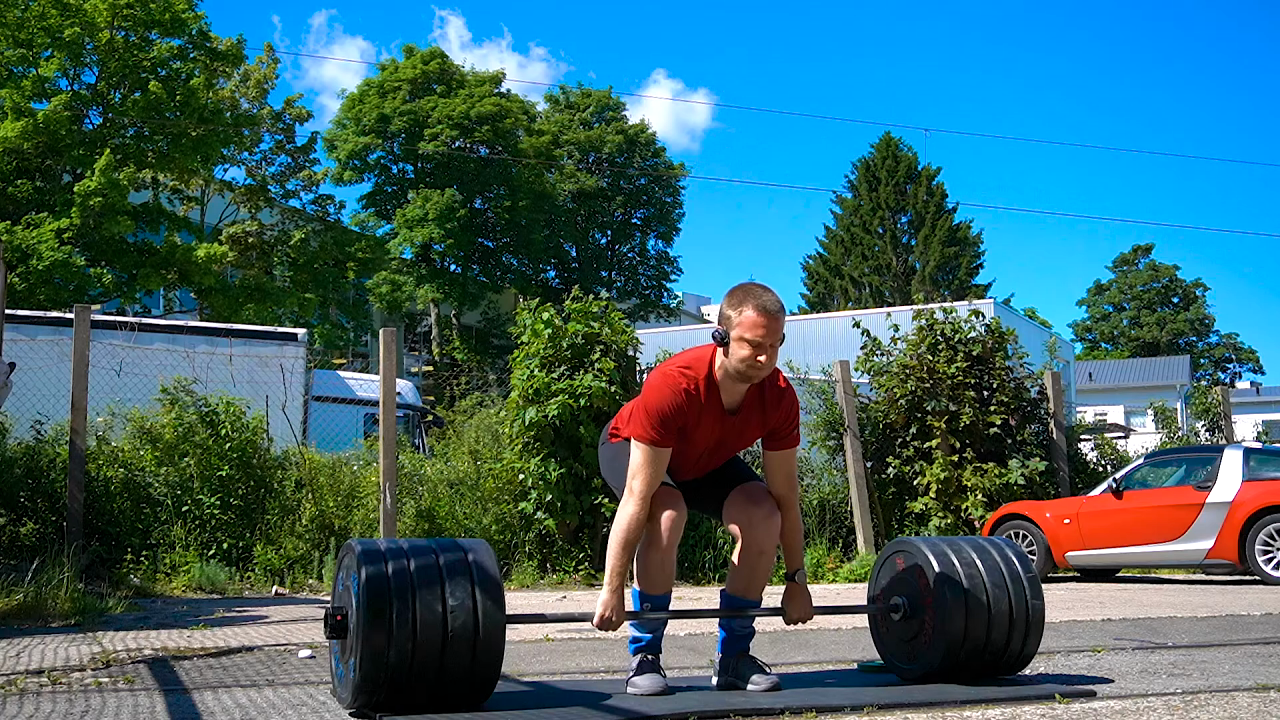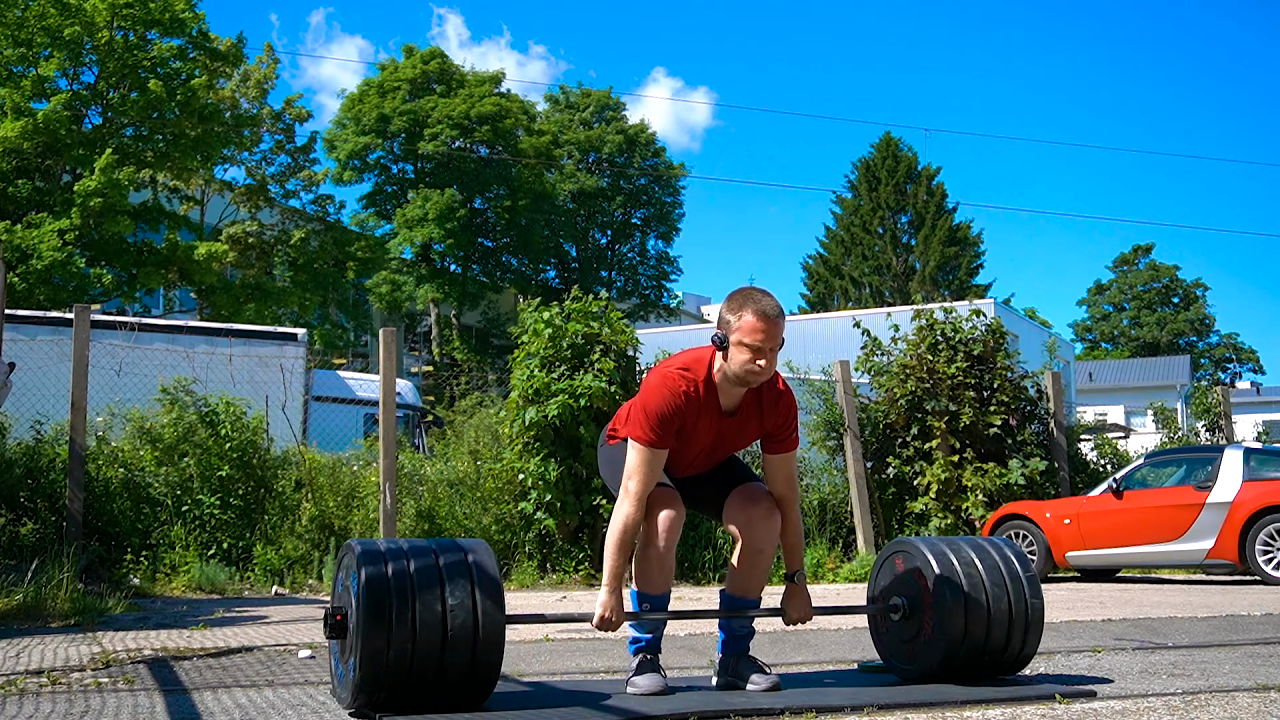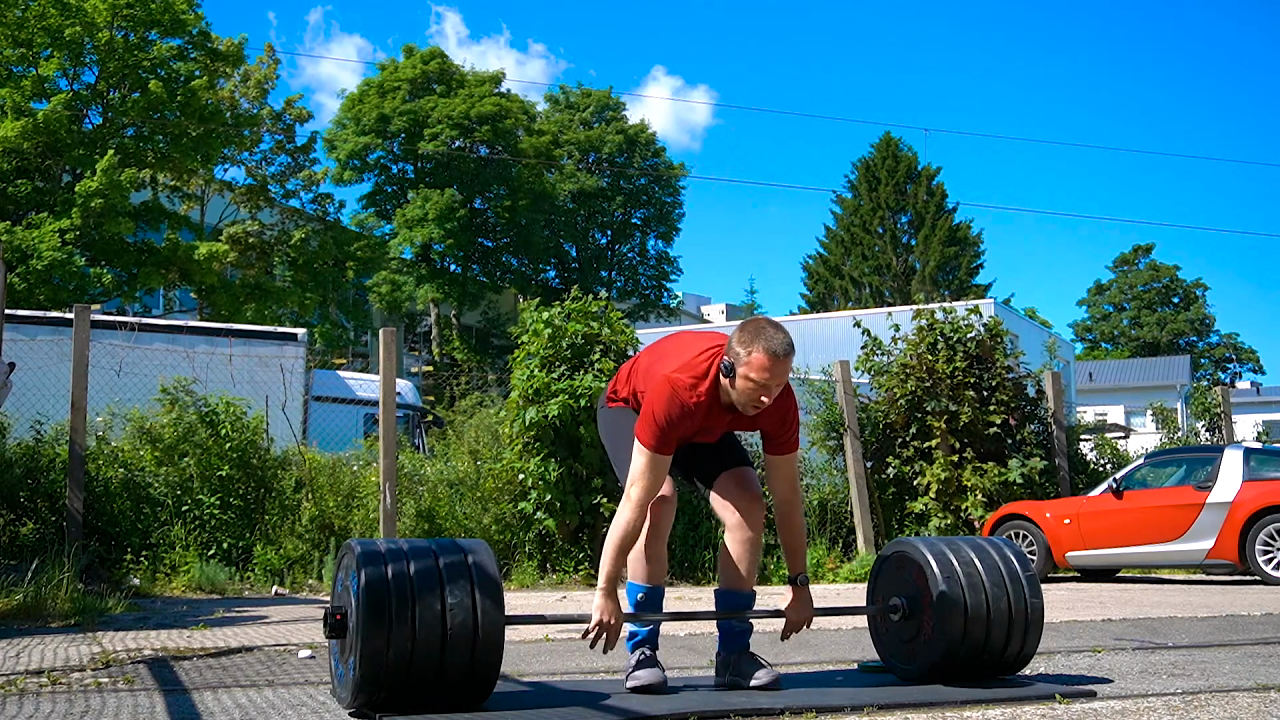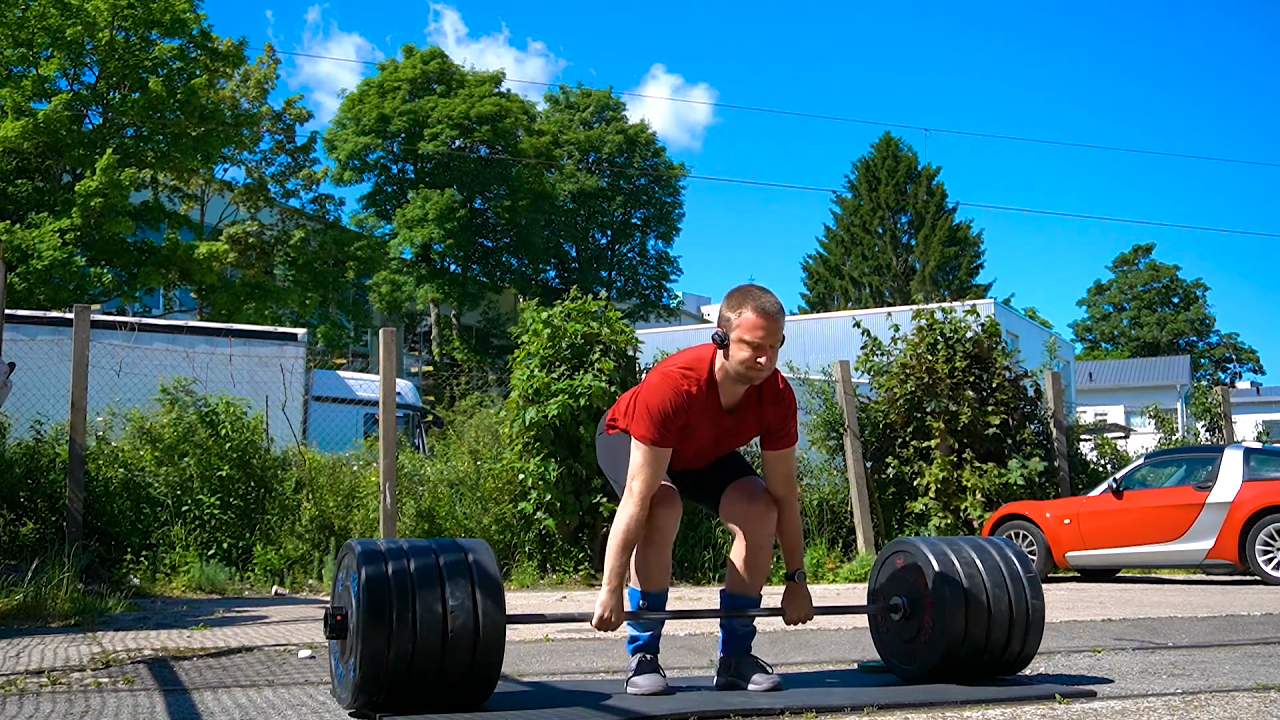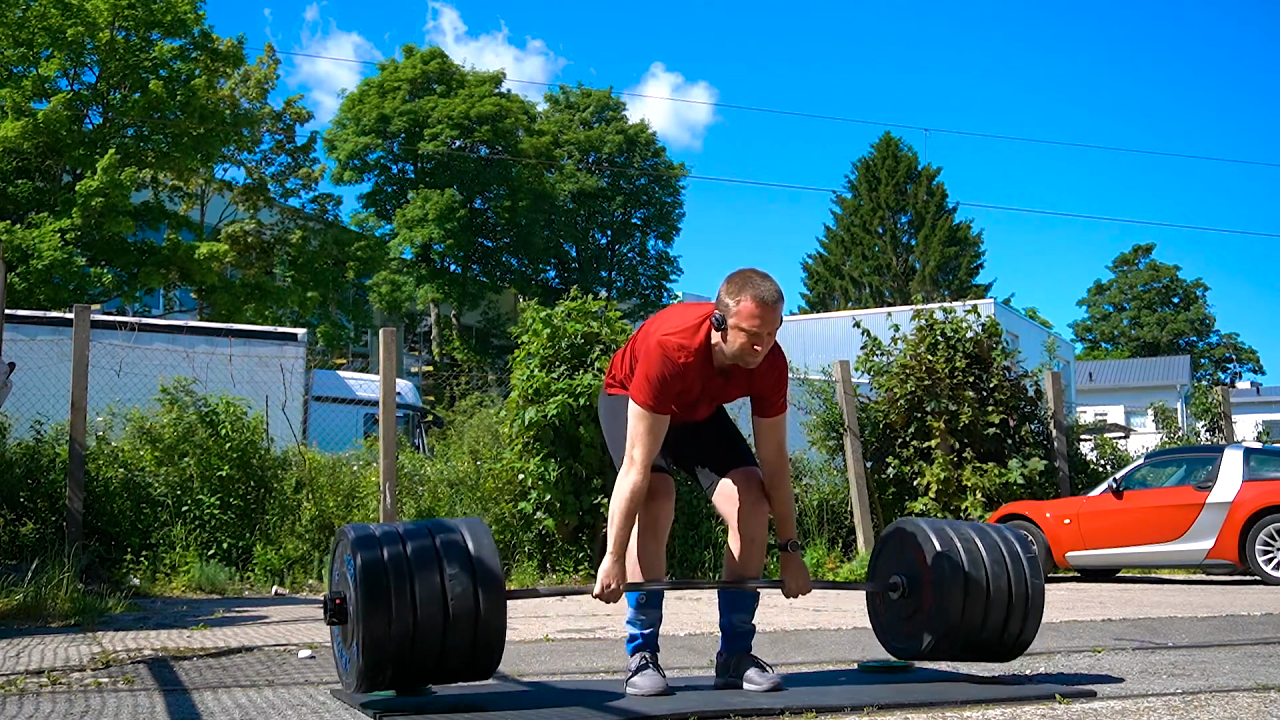
dt=1s
person 1, frame 1
left shoulder: (779, 397)
right shoulder: (673, 385)
left elbow: (785, 495)
right elbow: (638, 498)
left wrist: (796, 581)
right wrist: (612, 591)
left hip: (709, 460)
right hip: (631, 446)
left knee: (764, 519)
right knee: (668, 515)
left ankle: (733, 655)
right ankle: (645, 655)
person 1, frame 2
left shoulder: (778, 398)
right shoulder: (670, 386)
left elbow: (786, 496)
right elbow: (632, 498)
left wrist: (796, 582)
right wrist: (610, 591)
left hip: (707, 461)
right hip: (630, 447)
left knee: (763, 517)
right knee: (666, 514)
left ankle: (734, 656)
right ankle: (644, 656)
person 1, frame 3
left shoulder: (778, 401)
right shoulder: (675, 389)
left elbow: (788, 497)
right elbow: (636, 498)
left wrist: (798, 583)
right wrist: (605, 593)
left hip: (707, 428)
right hip: (631, 407)
left knee: (748, 507)
right knee: (659, 501)
left ankle: (734, 651)
right ankle: (642, 650)
person 1, frame 4
left shoulder: (777, 396)
right shoulder: (672, 384)
left elbow: (784, 494)
right elbow: (638, 497)
left wrist: (796, 580)
right wrist: (611, 589)
left hip: (705, 453)
right hip: (628, 438)
left knee: (760, 515)
right knee: (663, 509)
left ankle: (735, 655)
right ankle: (643, 654)
person 1, frame 5
left shoulder: (770, 364)
right shoulder: (668, 350)
left elbow: (775, 462)
right elbow: (637, 466)
left wrist: (790, 550)
right wrist: (613, 557)
left hip: (700, 411)
right hip: (629, 398)
left knee: (751, 507)
right knee: (657, 502)
left ankle: (735, 653)
right ankle: (642, 655)
